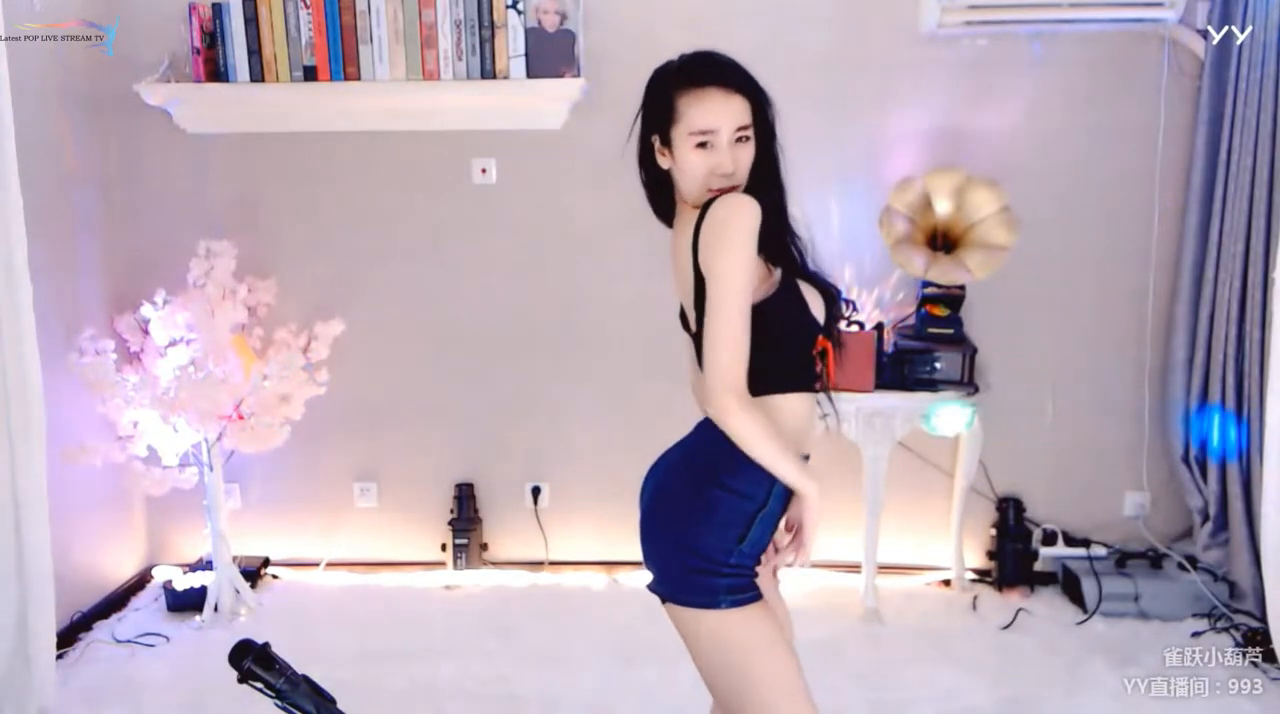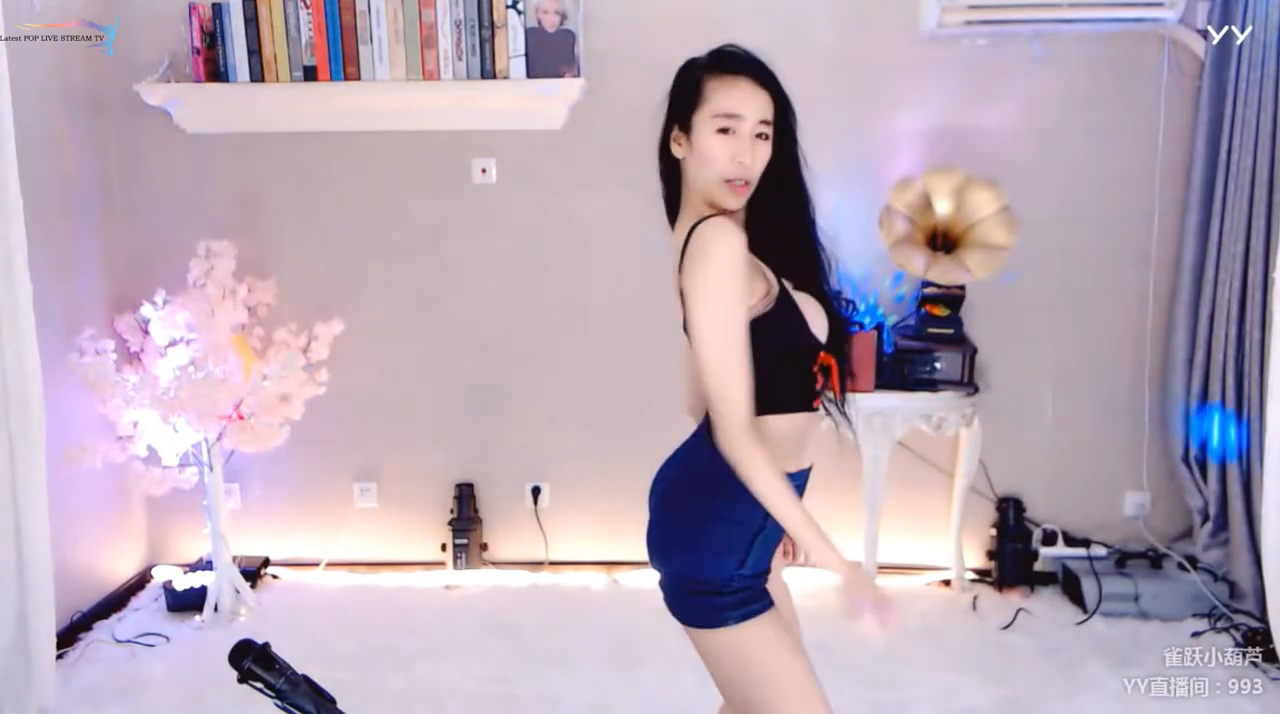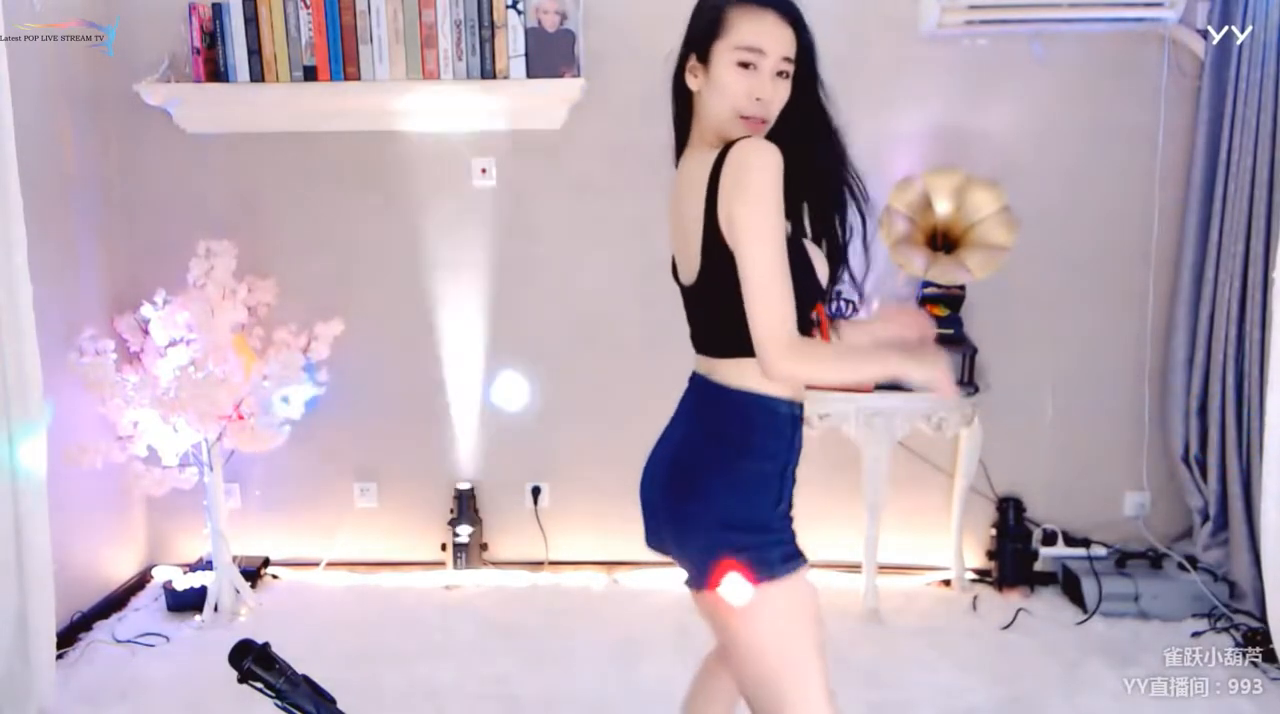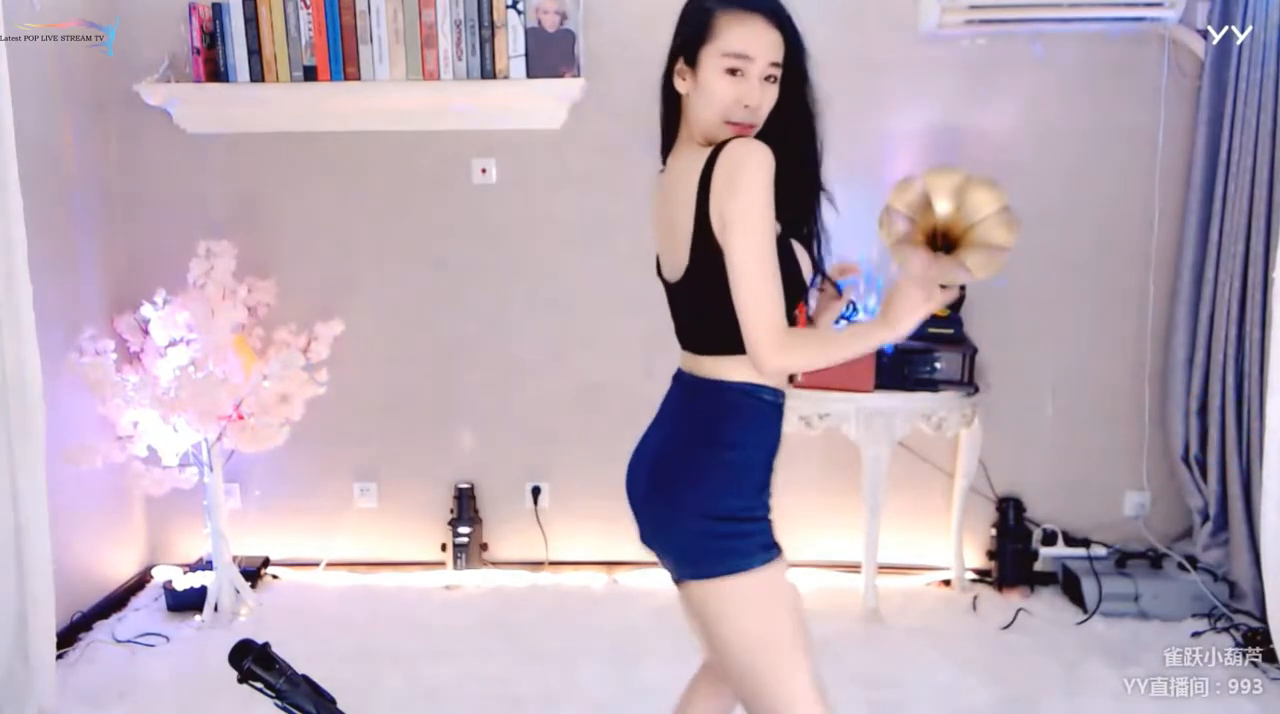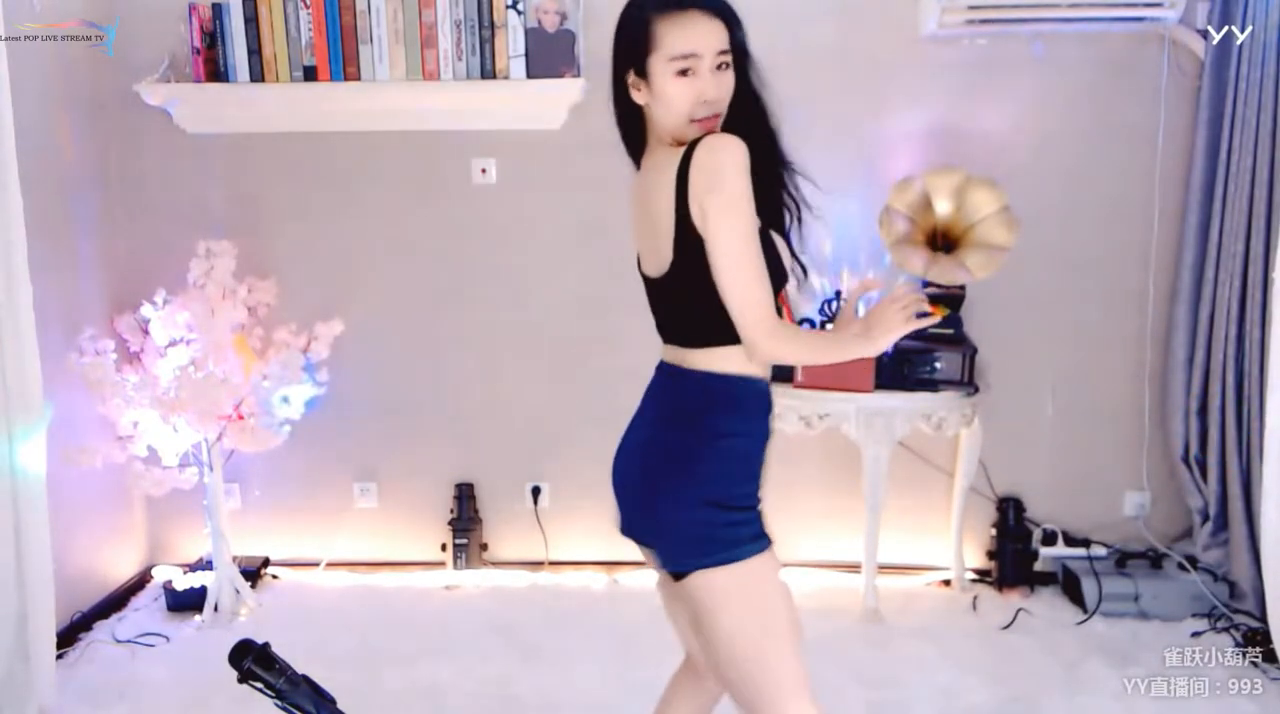
dt=0.4s
person 1, frame 1
left shoulder: (695, 230)
right shoulder: (736, 214)
right elbow: (728, 396)
left wrist: (777, 496)
right wrist: (807, 487)
left hip: (712, 498)
right hip: (711, 519)
person 1, frame 2
left shoulder: (717, 236)
right shoulder: (720, 241)
right elbow: (737, 433)
right wrist: (827, 553)
left hip: (719, 509)
right hip: (716, 531)
person 1, frame 3
left shoulder: (695, 172)
right shoulder: (755, 161)
right elbow: (782, 356)
left wrist: (859, 334)
right wrist: (900, 363)
left hip: (695, 458)
right hip: (736, 478)
left knee: (744, 656)
person 1, frame 4
left shoulder: (675, 175)
right shoulder: (747, 162)
right elbow: (770, 349)
left wrist: (823, 304)
right wrist: (884, 325)
left hip: (675, 457)
right hip: (714, 477)
person 1, frame 5
left shoulder: (651, 175)
right shoulder: (722, 155)
right elbow: (762, 337)
left wrist: (830, 332)
right wrist: (865, 337)
left hip: (657, 450)
right hip: (706, 469)
